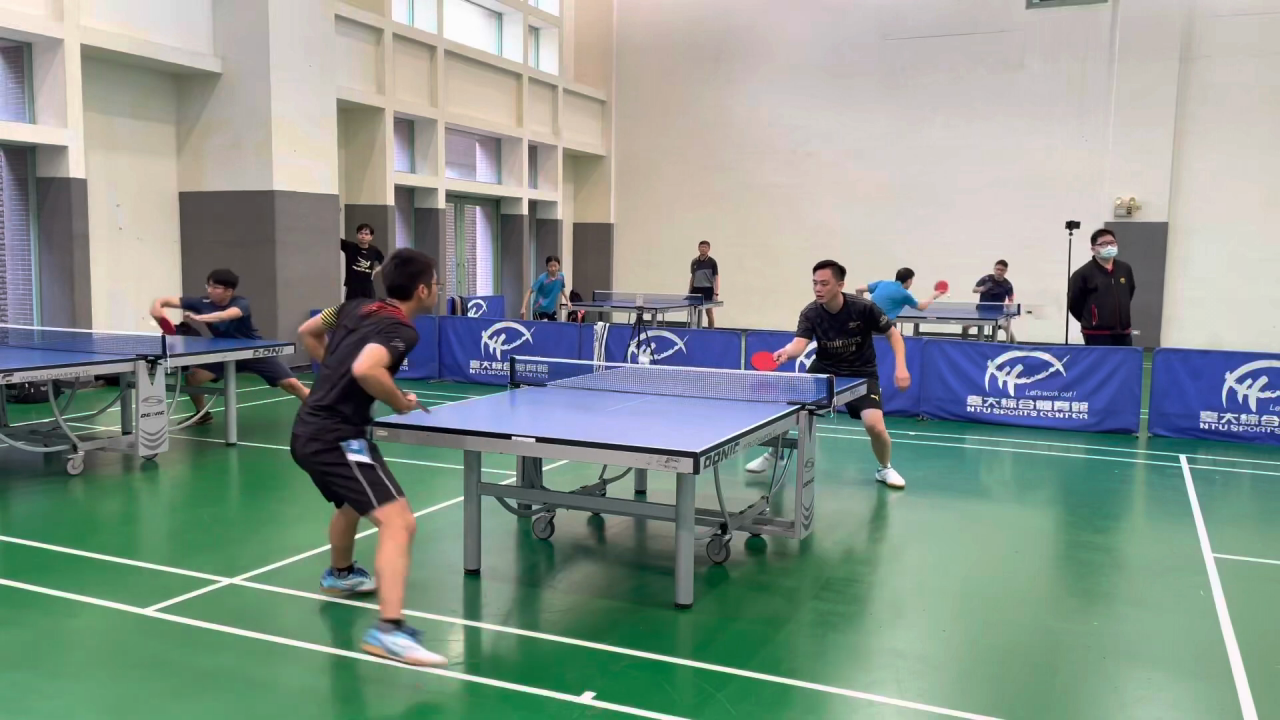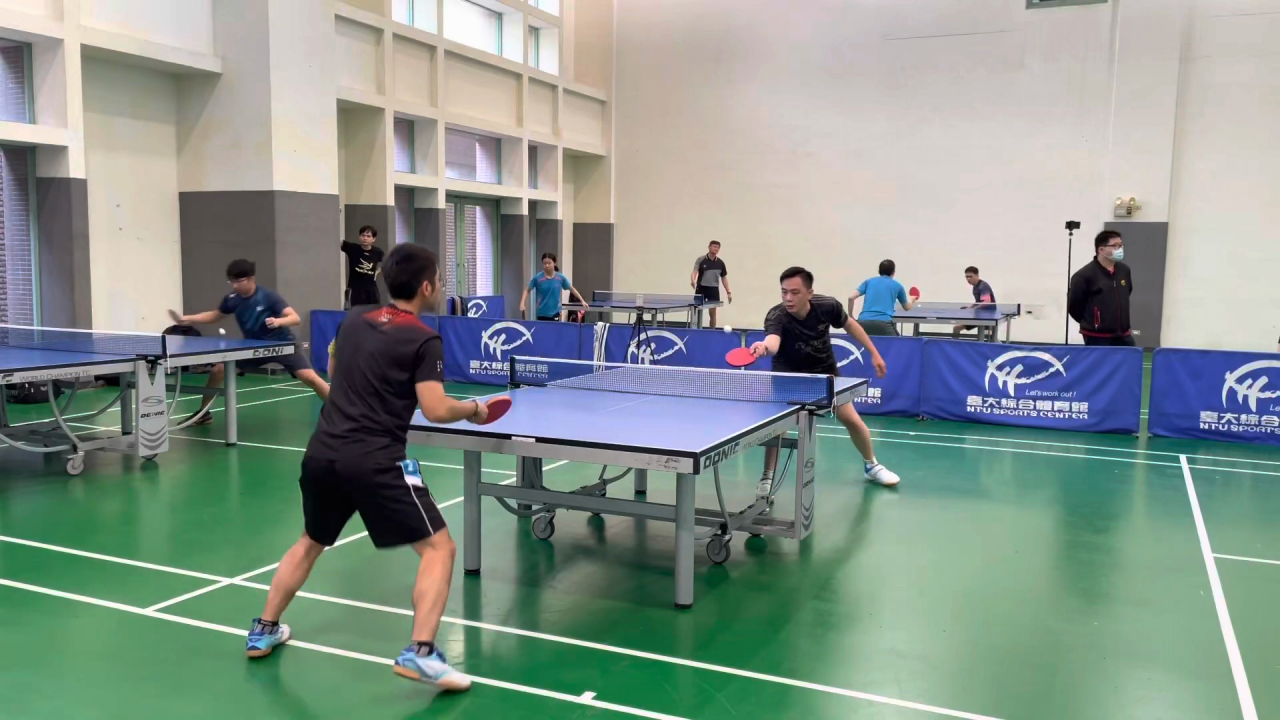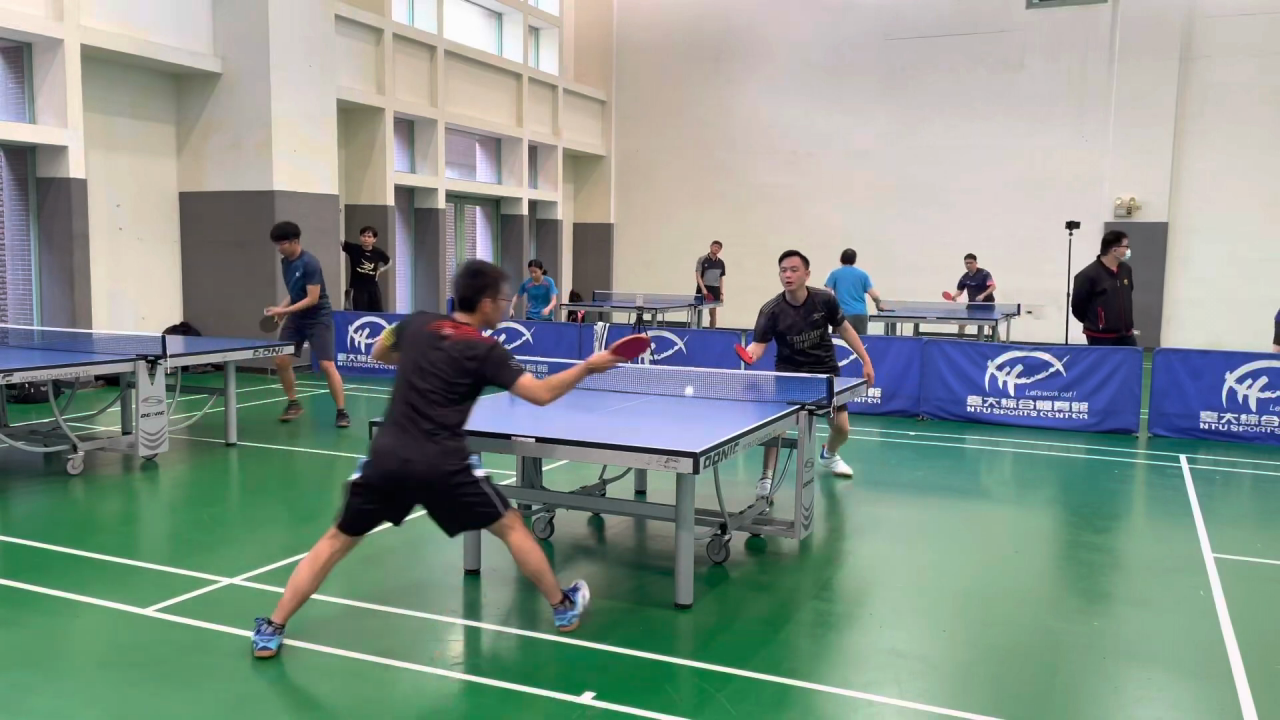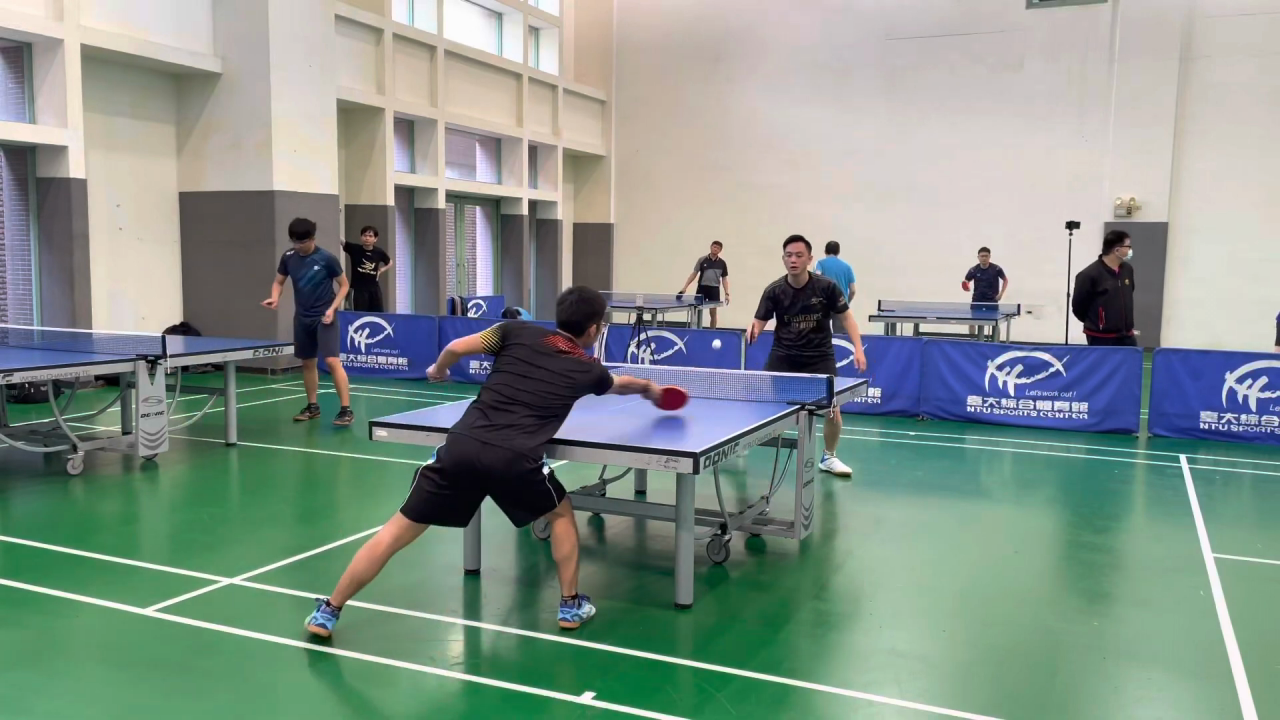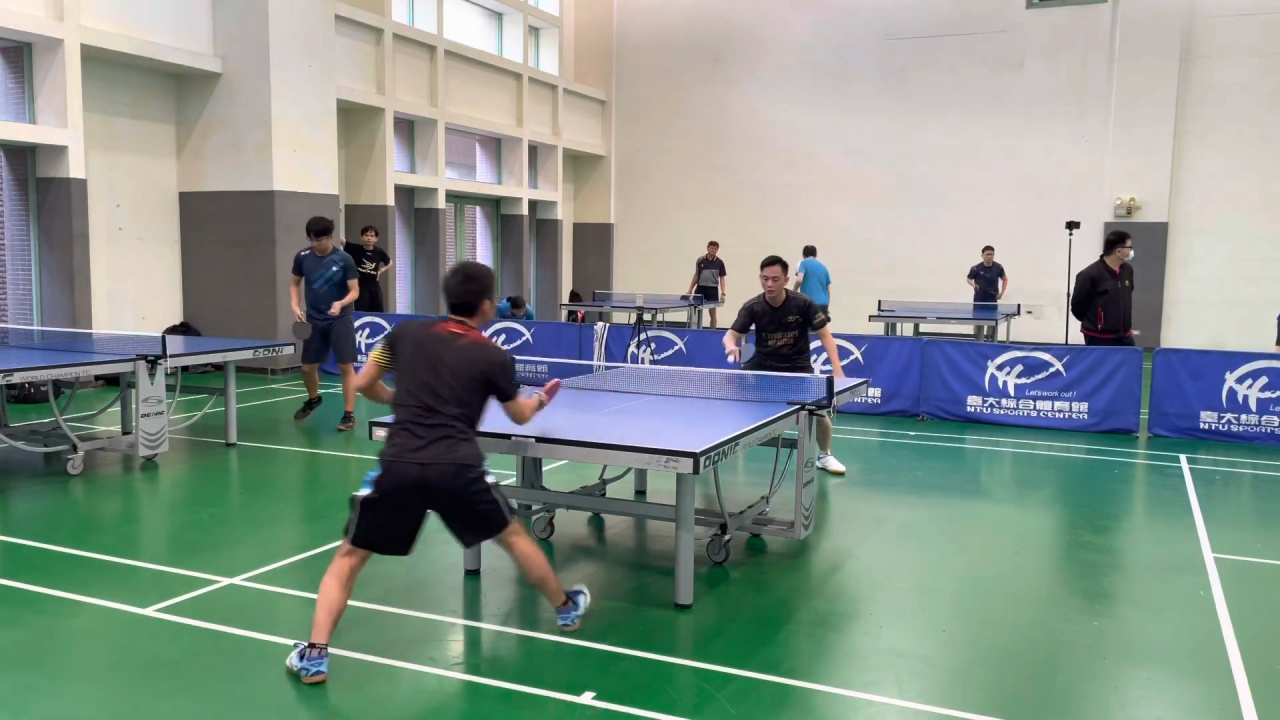
dt=0.4s
person 1, frame 1
left shoulder: (355, 309)
right shoulder: (398, 327)
left elbow: (308, 332)
right elbow: (365, 369)
right wrist: (397, 399)
left hip: (308, 431)
right hip: (334, 438)
left knee: (353, 499)
right knee: (397, 523)
left ankle: (340, 572)
right ankle: (389, 630)
person 1, frame 2
left shoulder: (352, 322)
right shoulder: (423, 340)
right elbow: (436, 410)
right wrist: (474, 410)
left hip: (321, 454)
right hip: (376, 462)
left knee: (311, 542)
right knee: (439, 549)
left ankle: (264, 630)
right ankle: (419, 652)
person 1, frame 3
left shoulder: (417, 324)
right shoulder: (485, 350)
left elbow: (378, 352)
right elbow: (541, 392)
right wrist: (589, 365)
left hip: (386, 458)
right hip: (441, 466)
left knee: (335, 542)
right knee: (511, 524)
left ankle: (270, 631)
right ankle: (563, 606)
person 1, frame 4
left shoulder: (520, 331)
right shoulder: (589, 367)
left elbow: (457, 348)
right elbow: (621, 385)
left wrist: (438, 368)
right wrist: (647, 387)
left hip: (464, 447)
right hip: (516, 460)
left knee: (400, 529)
right knee: (562, 517)
left ankle: (328, 611)
right ankle: (571, 605)
person 1, frame 5
left shoulder: (406, 332)
right shoulder: (490, 356)
left elbow: (363, 383)
right elbow: (520, 413)
right wrist: (542, 399)
left hip: (399, 469)
right hip: (455, 471)
left knee: (348, 557)
right knee: (513, 534)
left ankle: (315, 654)
right ankle: (565, 607)
person 2, frame 1
left shoulder: (863, 307)
right shoulder: (810, 313)
left elbow: (893, 334)
right elbow: (799, 344)
left wrist: (900, 366)
right wrist: (785, 352)
left hip: (861, 374)
right hip: (823, 371)
left knee: (875, 426)
left ankle: (885, 468)
right ankle: (772, 457)
person 2, frame 2
left shoulder: (828, 306)
right shoulder: (776, 317)
left elbow: (850, 324)
right elbow: (772, 342)
left wrist: (874, 353)
right wrist: (764, 346)
left hip: (824, 369)
right hip: (788, 371)
left knee: (852, 419)
left ankle: (872, 466)
right ankle: (768, 478)
person 2, frame 3
left shoulder: (825, 300)
right shoulder: (771, 309)
left elbow: (844, 329)
right elbow: (758, 346)
left wrist: (865, 360)
right wrist: (749, 355)
left hip: (824, 371)
right hip: (789, 371)
left knee: (841, 427)
left ankle: (828, 455)
right ankle: (767, 478)
person 2, frame 4
left shoulder: (826, 286)
right shoulder: (774, 291)
left elbow: (845, 316)
right elbow: (759, 321)
left wrist: (859, 349)
right wrist: (753, 330)
left hip: (819, 356)
right hip: (784, 355)
left knee: (832, 410)
left ankle: (828, 458)
person 2, frame 5
left shoulder: (802, 304)
right shoulder: (752, 307)
left elbow: (824, 333)
right elbow: (731, 334)
left wrist: (836, 365)
right wrist: (730, 345)
left hip: (797, 366)
right hip: (762, 364)
left ankle: (824, 455)
person 3, frame 1
left shoulder: (240, 303)
right shoulder: (202, 303)
left elbow: (225, 315)
right elbow: (165, 301)
left wrist: (199, 318)
right wrist: (156, 308)
left knee: (291, 384)
right knee: (192, 375)
right ankle: (202, 414)
person 3, frame 2
left shoulder: (268, 296)
right shoulder: (231, 299)
left elbow: (295, 319)
right elbow: (215, 316)
left wrist: (278, 321)
right wrist: (186, 319)
left hip: (281, 343)
left knee: (309, 377)
right knee: (217, 371)
right ankle: (203, 413)
person 3, frame 3
left shoulder: (310, 264)
right shoulder: (285, 261)
left elbow: (312, 299)
left wrist: (286, 309)
right wrist: (283, 307)
left hip: (318, 319)
right hip: (295, 320)
left knee: (326, 365)
right knee: (281, 362)
left ankle: (341, 412)
right ankle: (293, 403)
person 3, frame 4
left shoulder: (327, 259)
right shoulder: (288, 257)
left elbow: (344, 285)
right elbow: (278, 282)
left wrist: (333, 309)
right wrist: (274, 297)
left hip: (325, 317)
right hip: (302, 318)
left knee: (332, 361)
right knee: (308, 363)
left ankle: (346, 410)
right ankle: (313, 406)
person 3, frame 5
left shoulder: (344, 260)
right shoulder: (302, 257)
left elbow: (354, 291)
right elbow: (295, 284)
left wrist: (341, 303)
right wrist: (295, 305)
left hip: (340, 321)
right hip: (313, 321)
left knee: (346, 367)
right knee: (308, 368)
left ankle: (349, 415)
right ankle: (313, 399)
